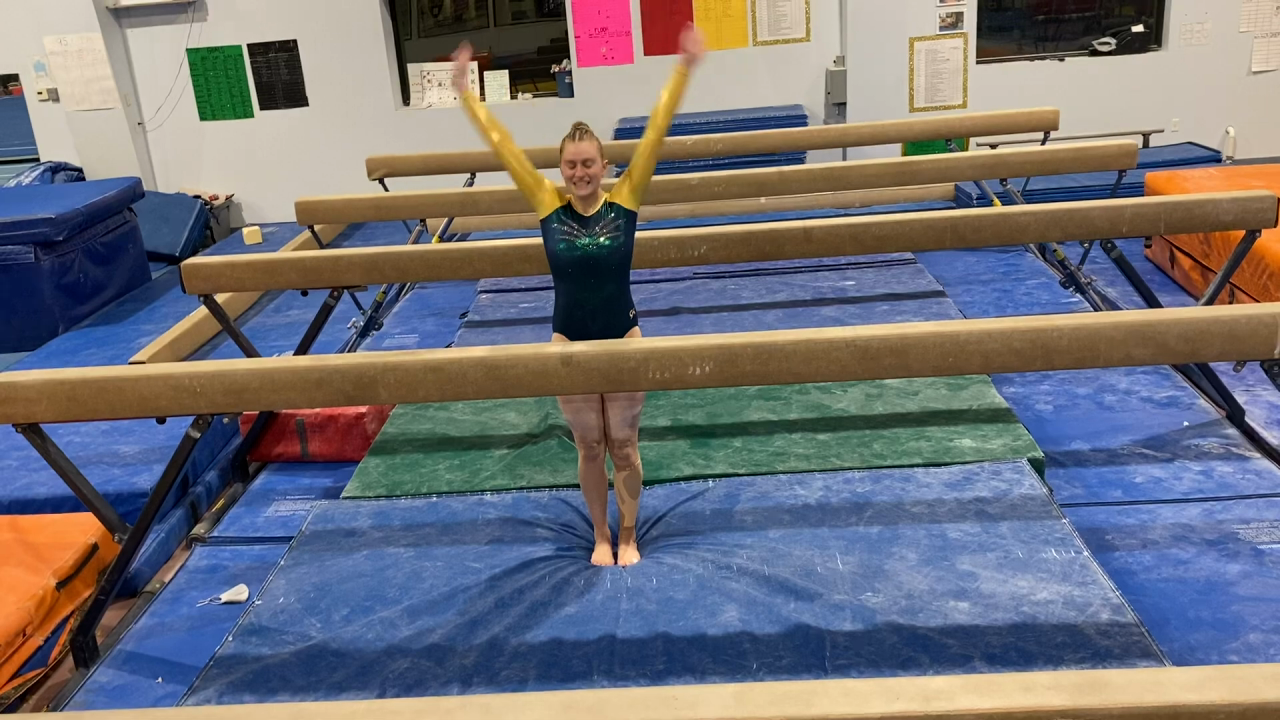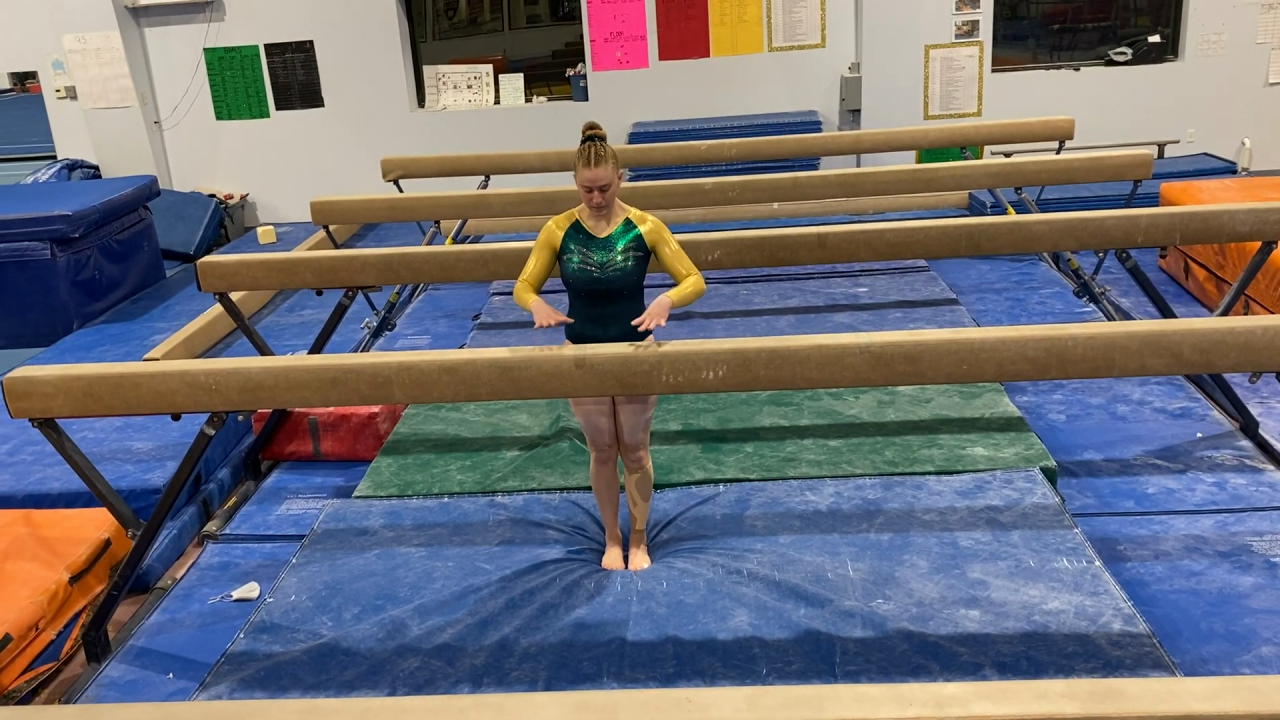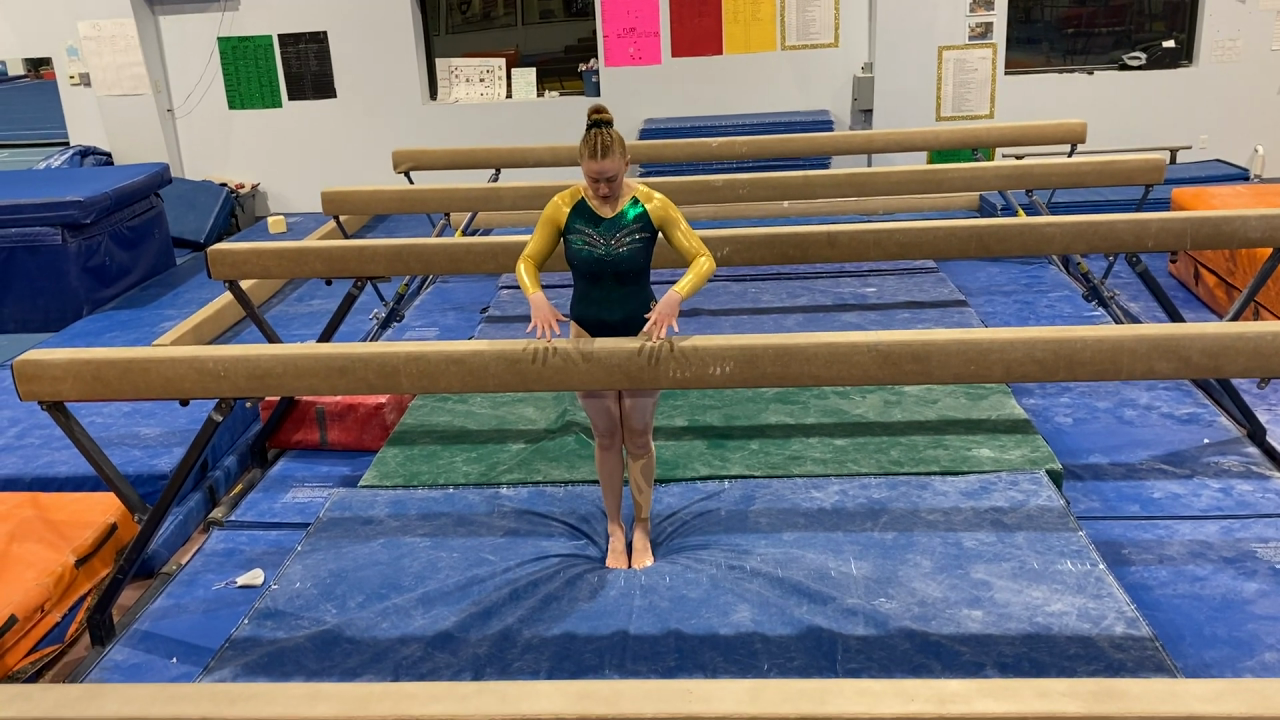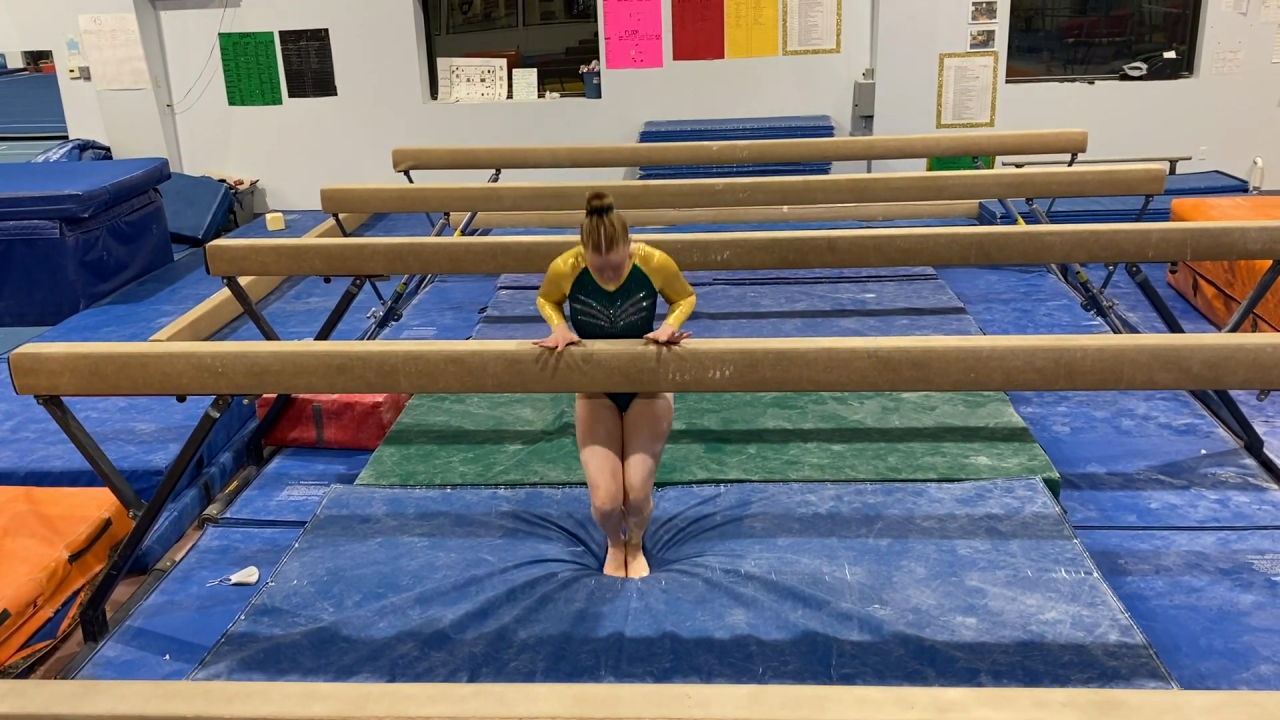
dt=1s
person 1, frame 1
left shoulder: (624, 202)
right shoulder: (548, 205)
left elbow: (656, 132)
right elbow: (500, 142)
left wrist: (685, 66)
right wrist: (464, 89)
left hip: (623, 342)
right hip: (569, 347)
left knee: (624, 446)
right knee: (590, 448)
left ankle: (628, 534)
right ankle: (601, 535)
person 1, frame 2
left shoulder: (645, 227)
right shoulder: (558, 230)
left elbow: (695, 282)
right elbow: (523, 287)
left wrist: (666, 300)
right wrist: (538, 305)
left knee: (635, 451)
right knee: (602, 452)
left ankle: (638, 539)
right ankle: (612, 539)
person 1, frame 3
left shoulder: (653, 206)
right shoulder: (563, 207)
left elbow: (703, 260)
right elbow: (527, 261)
left wrist: (675, 296)
right wrist: (536, 297)
left hip: (642, 334)
right hip: (587, 337)
left knee: (638, 438)
right knee: (606, 438)
left ankle: (642, 526)
right ankle: (615, 529)
person 1, frame 4
left shoulder: (654, 264)
right shoulder: (565, 270)
left elbow: (686, 298)
right elbow: (546, 300)
left wrist: (669, 326)
right wrist: (560, 328)
left hip: (646, 386)
right hip: (597, 388)
left knee: (636, 496)
right knee: (605, 504)
left ankle: (634, 545)
right ankle: (614, 543)
